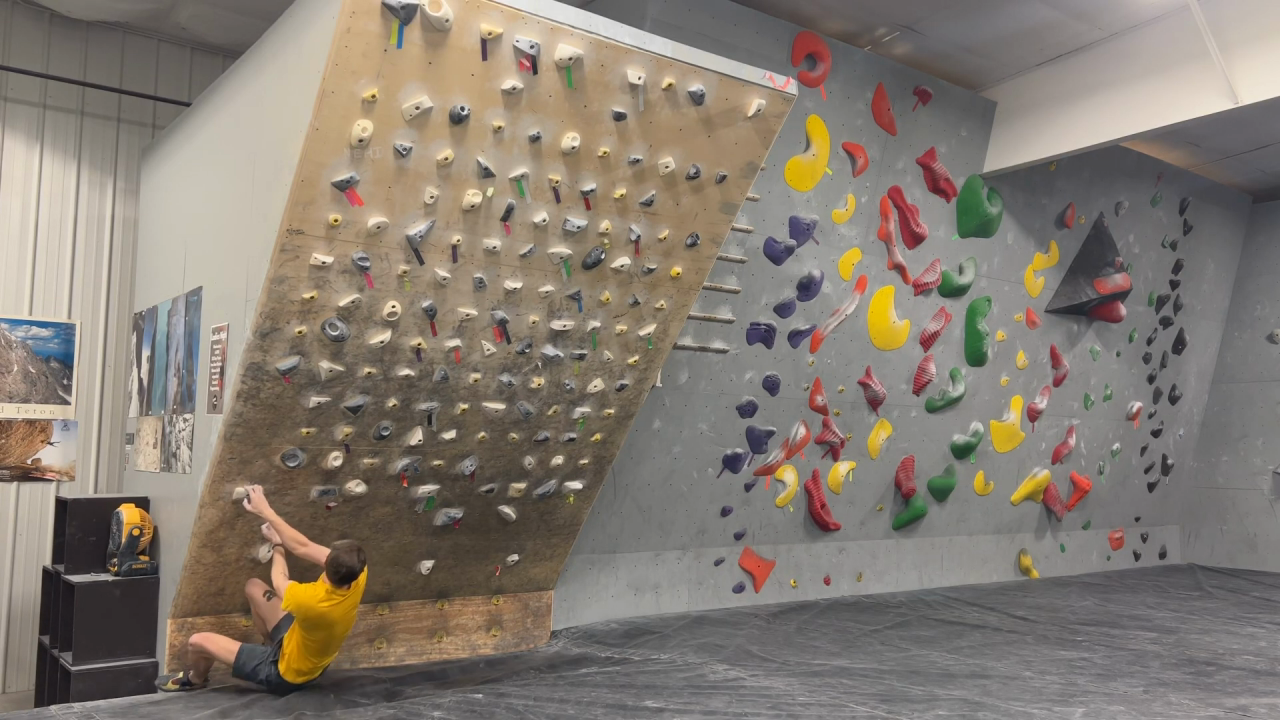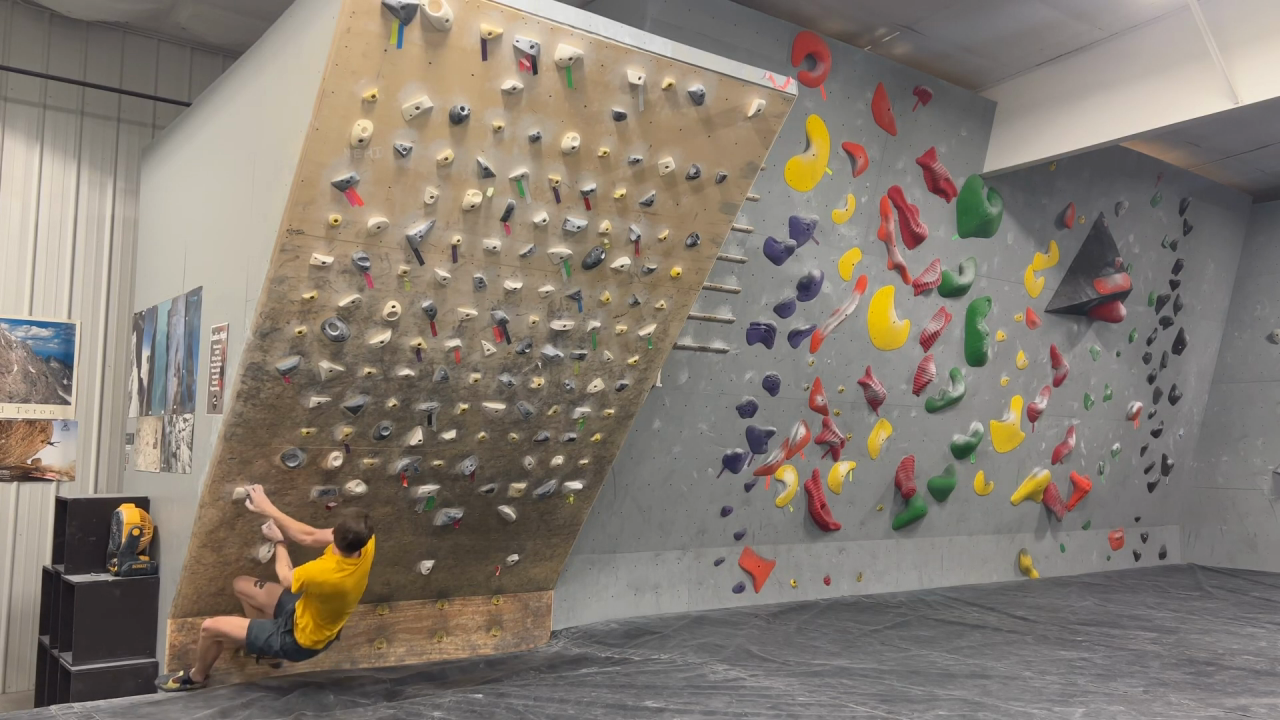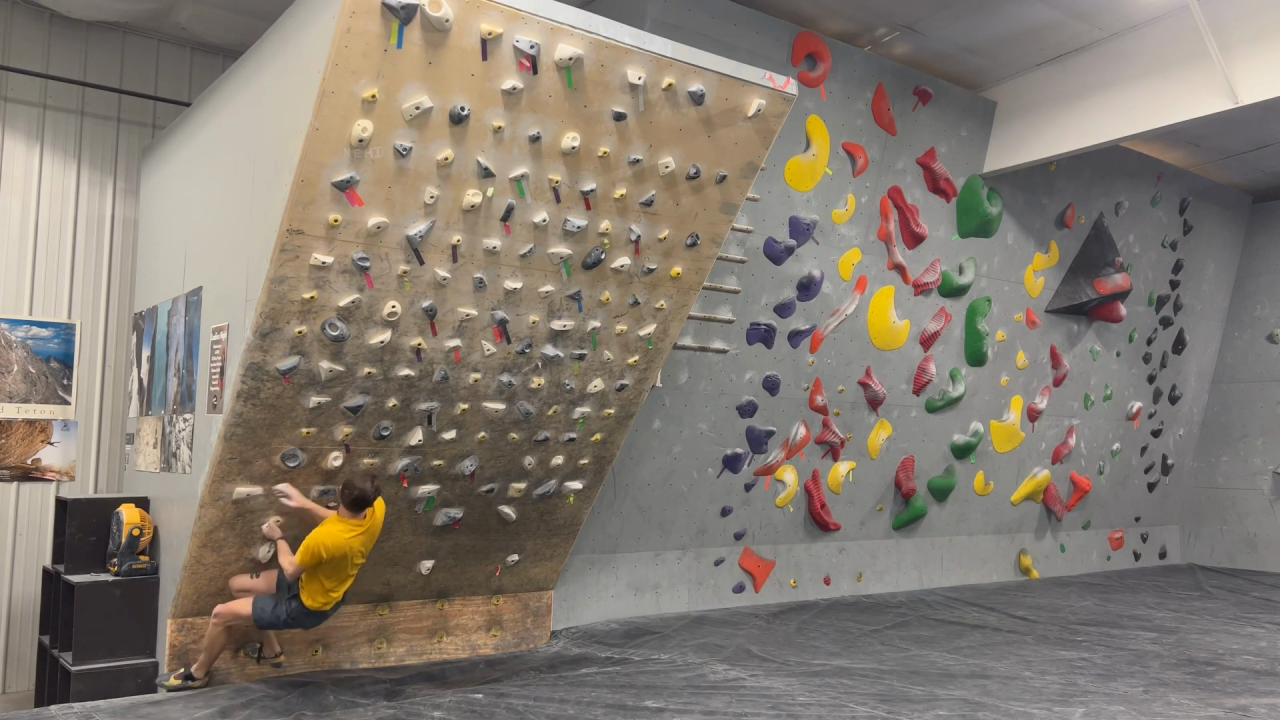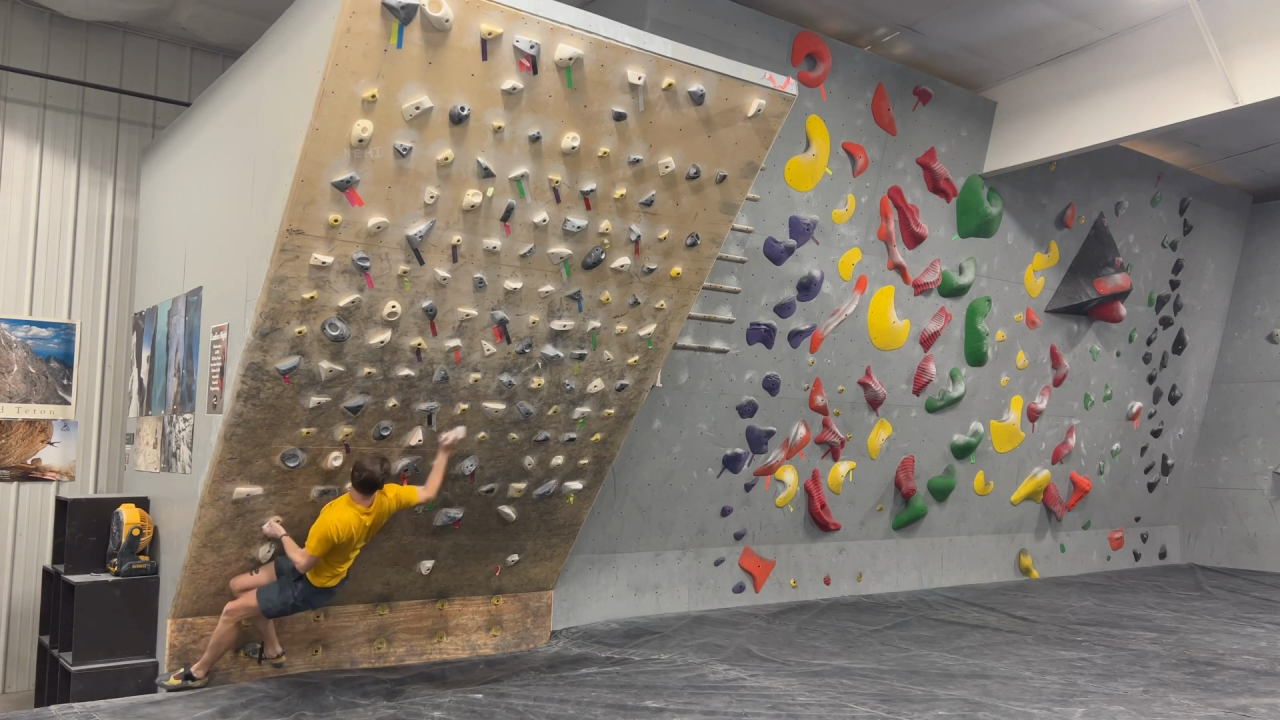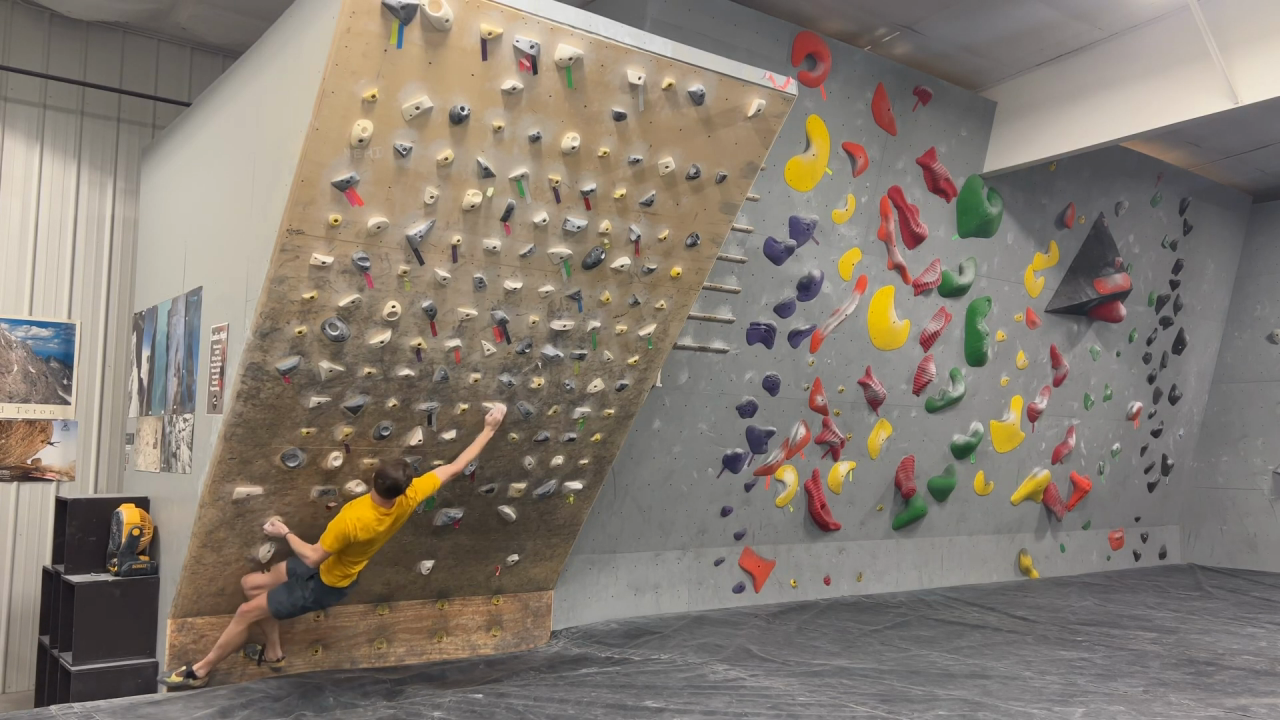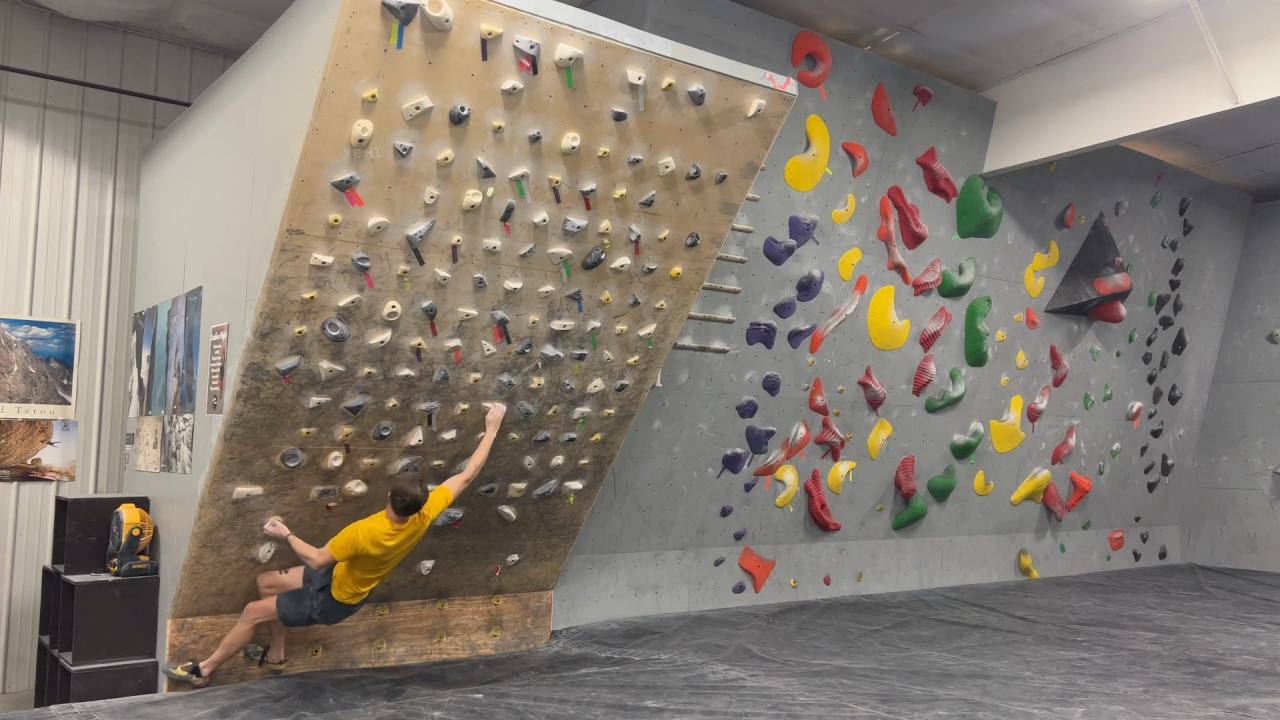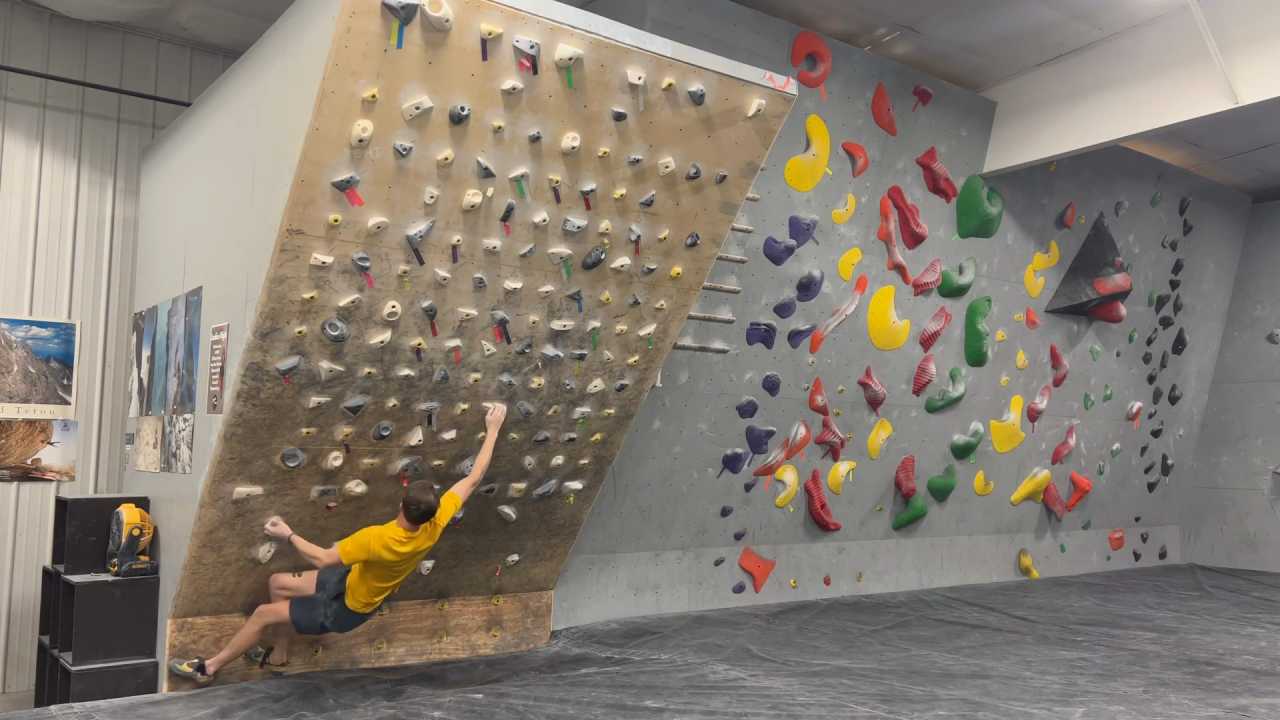
dt=0.2s
person 1, frame 1
left shoulder: (313, 601)
right shoulder: (358, 574)
left elbow: (280, 581)
right elbow: (304, 547)
left wrist: (277, 544)
right wrist: (266, 512)
left hip: (287, 674)
right hip: (302, 646)
left knee: (198, 642)
right knee: (253, 586)
left ankle: (195, 679)
right ankle: (272, 648)
person 1, frame 2
left shoulder: (324, 573)
right shoulder: (367, 544)
left elbow: (286, 577)
right elbow: (310, 537)
left wrist: (278, 540)
right wrist: (269, 509)
left hip: (300, 640)
right hip: (306, 613)
left knee: (211, 627)
right knee: (241, 585)
left ankle: (196, 677)
right ankle: (267, 645)
person 1, frame 3
left shoulder: (326, 537)
right shoulder: (377, 509)
left elbow: (291, 568)
left wrist: (278, 537)
right wrist: (306, 504)
left hip: (309, 605)
right hip: (319, 583)
left knee: (222, 614)
right knee: (237, 585)
left ankle: (197, 674)
right ankle: (270, 650)
person 1, frame 4
left shoulder: (333, 521)
right shoulder: (387, 497)
left elbow: (301, 563)
right elbow: (429, 492)
left wrist: (281, 534)
right wrist: (444, 452)
left hip: (312, 584)
right hip: (316, 566)
left knee: (233, 611)
right knee: (237, 586)
left ankle: (198, 673)
right ankle: (272, 649)
person 1, frame 5
left shoulder: (352, 520)
right shoulder: (410, 496)
left elbow: (312, 557)
right elbow: (456, 467)
left wrist: (284, 532)
right wrist: (489, 429)
left hip: (325, 585)
right hip: (330, 567)
left knee: (246, 611)
right knee: (250, 583)
left ankle: (199, 671)
right ankle: (273, 653)
person 1, frame 6
left shoulder: (363, 533)
right shoulder: (425, 515)
left elbow: (317, 560)
right elbow: (468, 475)
left wrist: (286, 534)
right wrist: (491, 428)
left hip: (336, 600)
right hip: (339, 576)
left knee: (253, 611)
right knee: (266, 582)
left ankle: (203, 669)
right ankle: (276, 655)
person 1, frame 7
left shoulder: (376, 539)
right shoulder: (436, 524)
left elbow: (323, 559)
right elbow: (473, 479)
left wrist: (288, 534)
right wrist: (492, 429)
left hip: (346, 609)
right hip: (351, 581)
left knee: (263, 614)
right knee: (277, 582)
left ankle: (208, 668)
right ankle: (278, 656)
